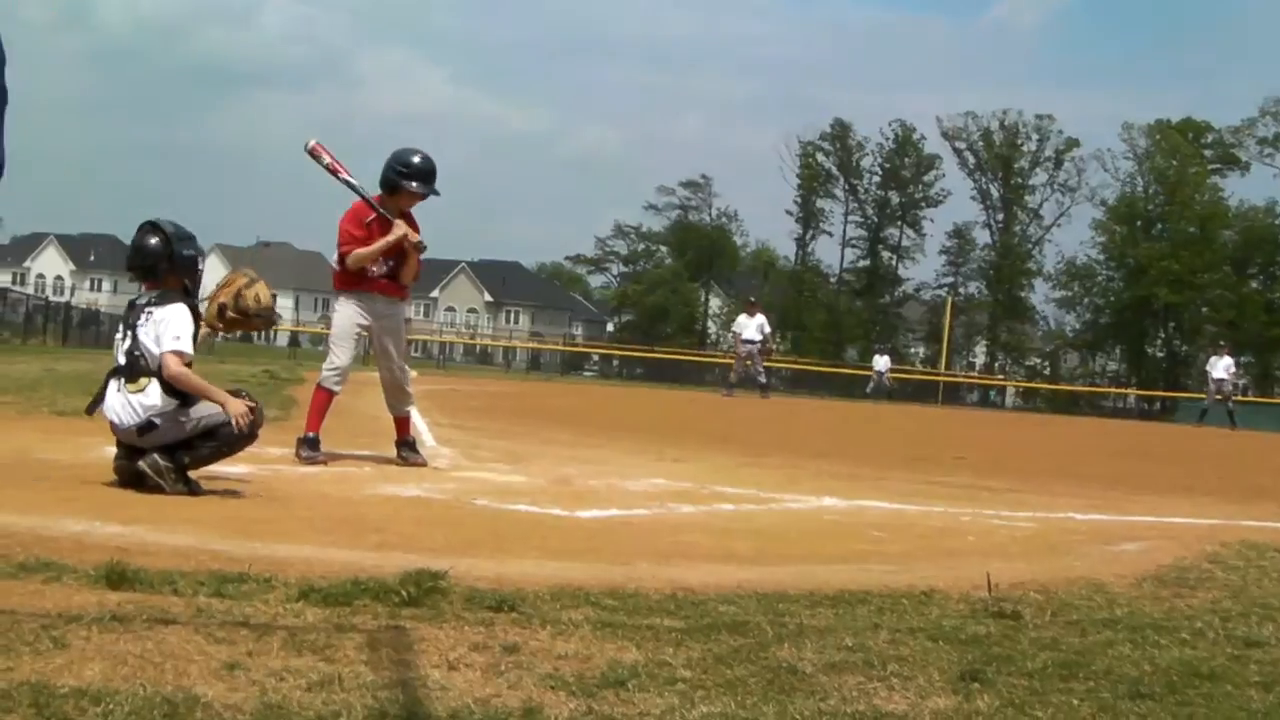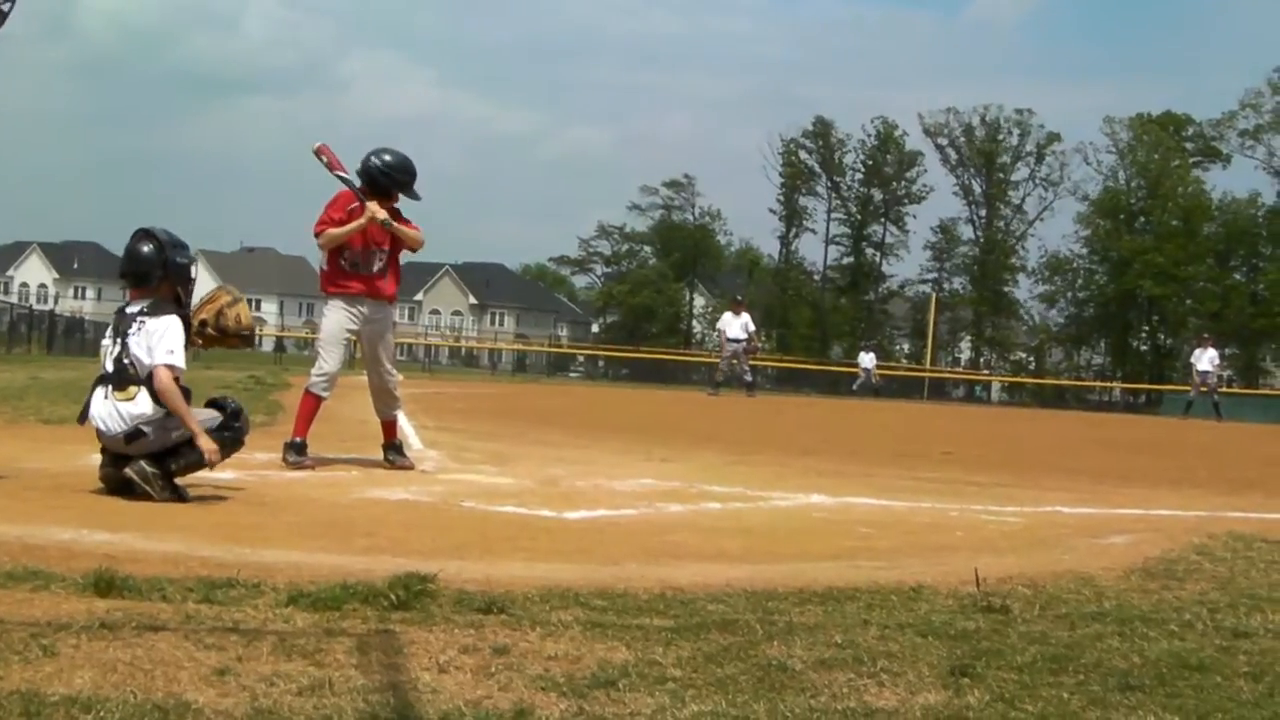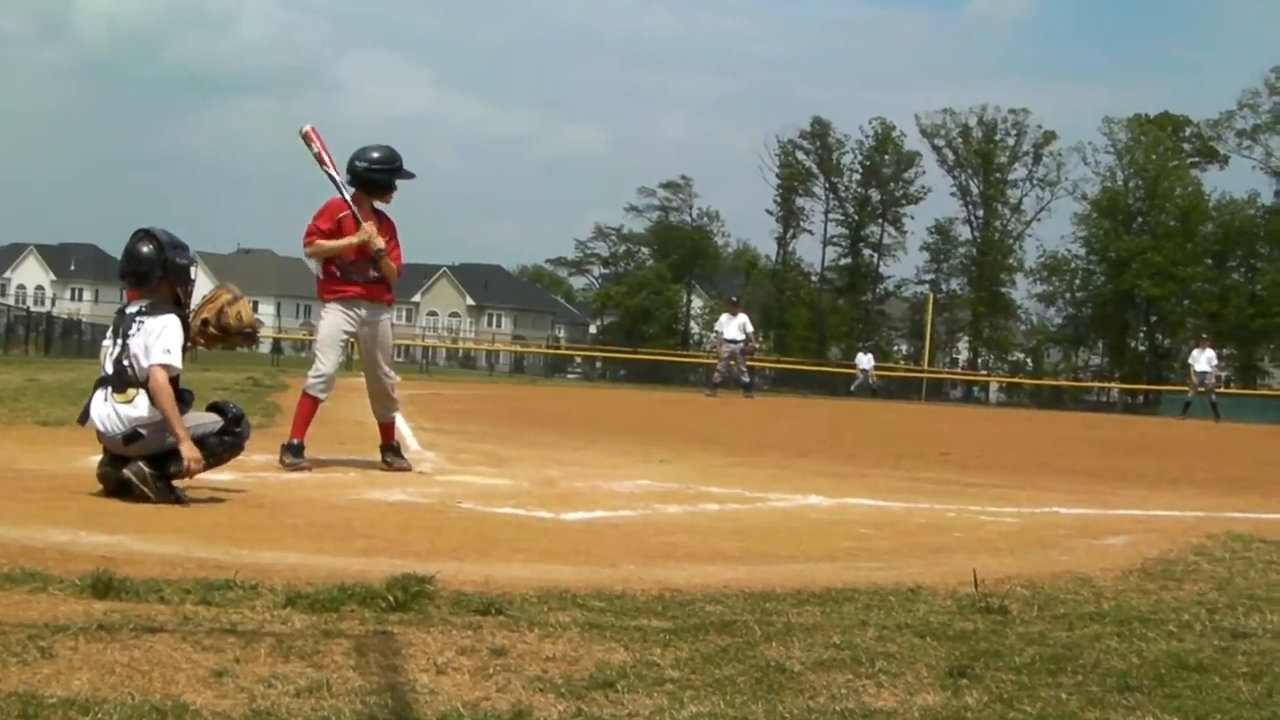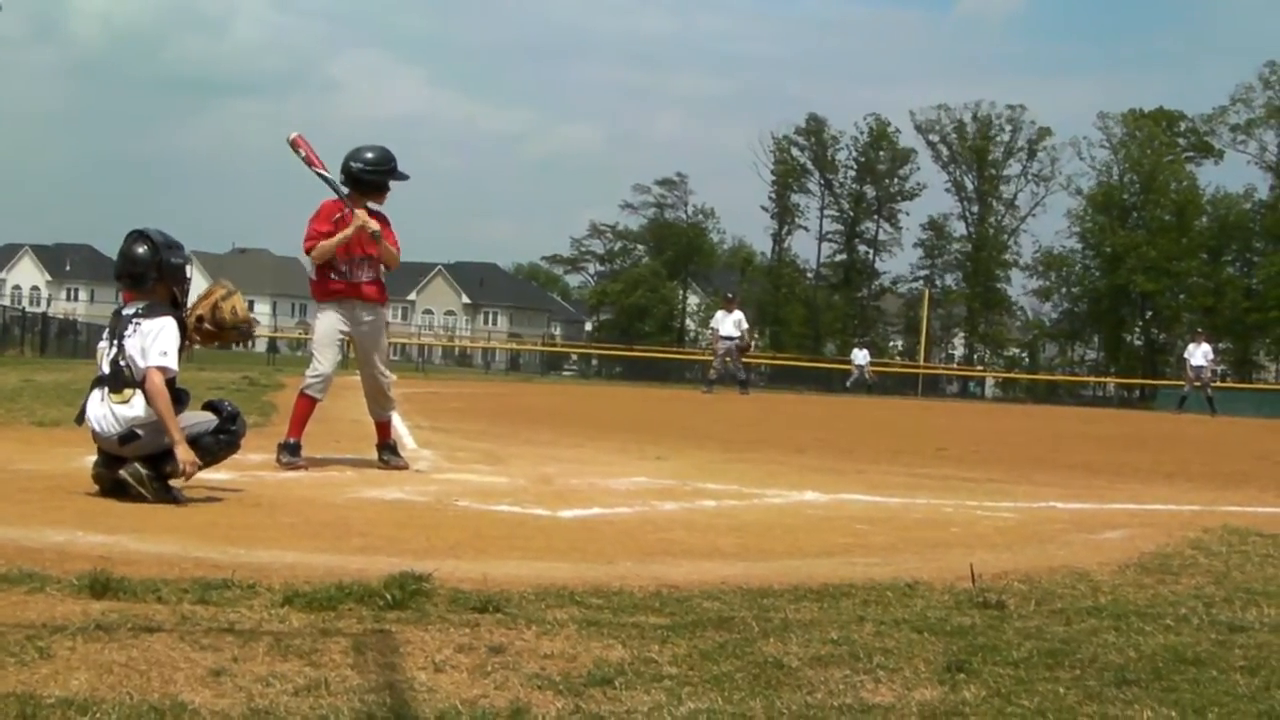
dt=0.7s
person 1, frame 1
left shoulder: (409, 225)
right shoulder: (361, 211)
left elbow: (406, 280)
right elbow: (351, 261)
left wrist: (413, 251)
right wrist: (391, 239)
left hip: (390, 305)
right hip: (355, 299)
left knee: (397, 373)
right knee: (338, 365)
left ankle: (405, 443)
right ankle: (309, 439)
person 1, frame 2
left shoulder: (391, 213)
right shoulder: (345, 200)
left elbow: (418, 241)
right elbow: (323, 240)
left wrist: (387, 223)
right wrist: (363, 220)
left hip: (380, 307)
right hip: (343, 302)
left knee: (385, 377)
right knee: (326, 369)
left ankle: (392, 446)
right ankle: (296, 444)
person 1, frame 3
left shoulder: (385, 223)
right shoulder: (337, 208)
left elbow: (394, 274)
right elbow: (310, 248)
left wrist: (380, 252)
right wrist: (355, 239)
left hip: (377, 310)
right hip: (339, 305)
left knee: (383, 380)
right knee: (323, 371)
left ankle: (390, 448)
right ankle: (293, 446)
person 1, frame 4
left shoulder: (379, 220)
right shoulder: (331, 209)
left elbow: (393, 263)
right elbow: (314, 254)
left wrist: (376, 235)
right wrist: (350, 231)
left hip: (371, 309)
right hip: (334, 306)
left knee: (379, 379)
right knee: (321, 372)
left ankle: (386, 447)
right ankle: (290, 445)
person 2, frame 1
left shoulder: (135, 307)
right shoulder: (174, 308)
right elbow: (173, 369)
right wrist: (225, 399)
left hip: (121, 420)
right hip: (149, 421)
right knee: (247, 416)
left ankle: (131, 456)
right ankle: (167, 464)
person 2, frame 2
left shoulder: (122, 316)
right shoulder: (167, 319)
right elbow: (163, 383)
right wrist: (200, 435)
left hip: (107, 428)
right hip: (137, 429)
right knee: (233, 422)
left ankle: (117, 464)
right ankle: (153, 470)
person 2, frame 3
left shoulder: (123, 316)
right shoulder: (165, 319)
right elbow: (158, 381)
left wrist: (189, 338)
right wrist: (184, 440)
left hip: (107, 428)
right hip: (136, 430)
left knee: (182, 400)
right knee: (235, 427)
left ankle: (117, 463)
right ankle: (151, 472)
person 2, frame 4
left shoulder: (121, 316)
right shoulder: (162, 321)
right elbow: (154, 382)
left wrist: (189, 338)
right wrist: (180, 443)
left hip: (102, 428)
right hip: (131, 431)
left knee: (177, 400)
right knee: (231, 425)
left ankle: (111, 464)
right ankle: (147, 473)
